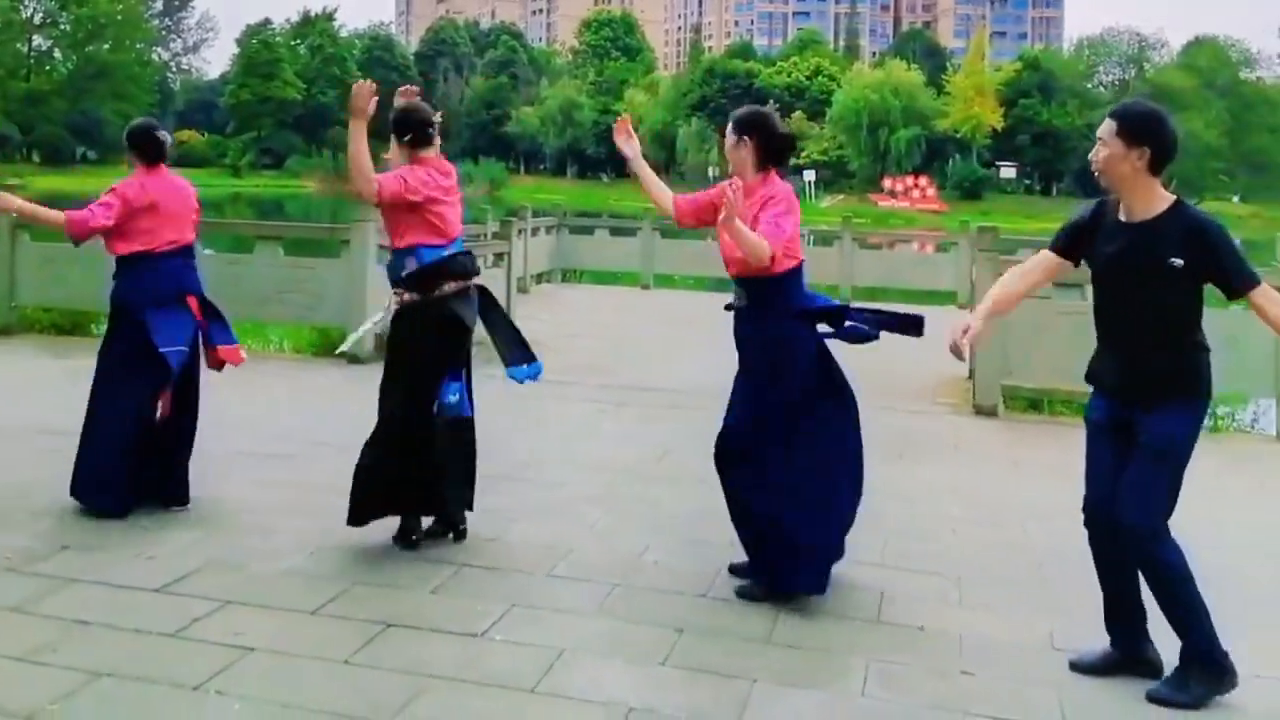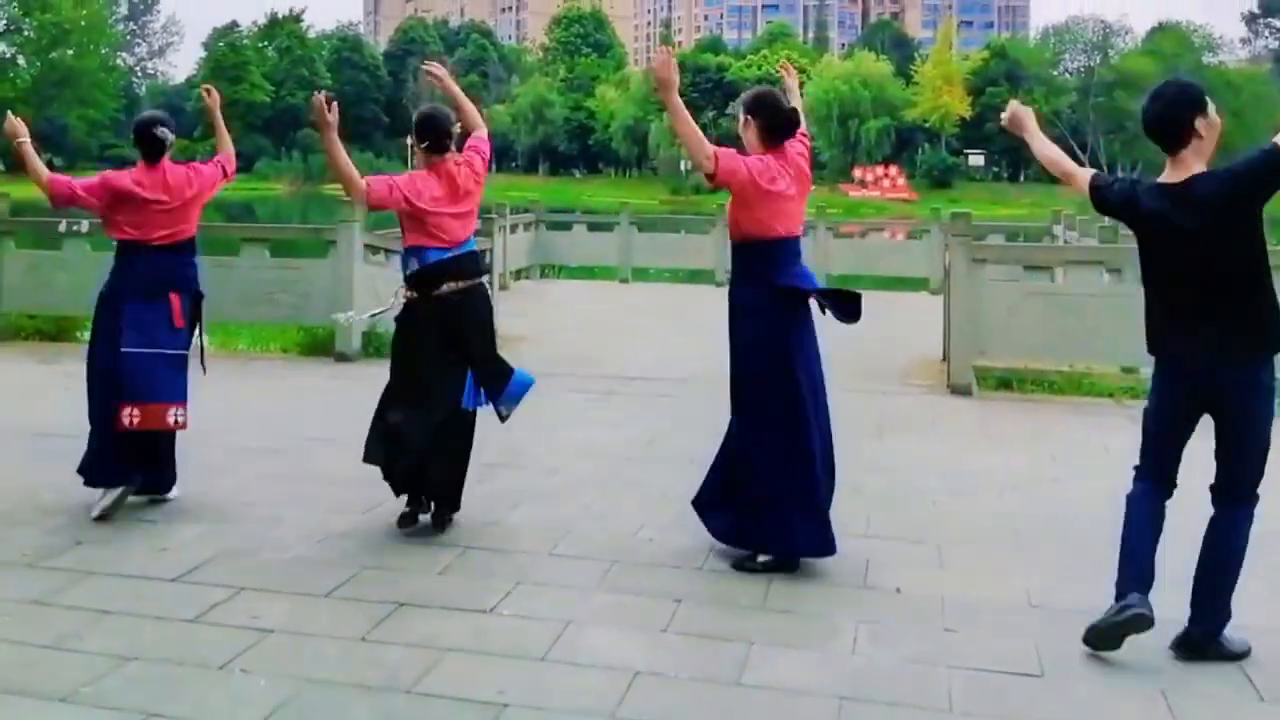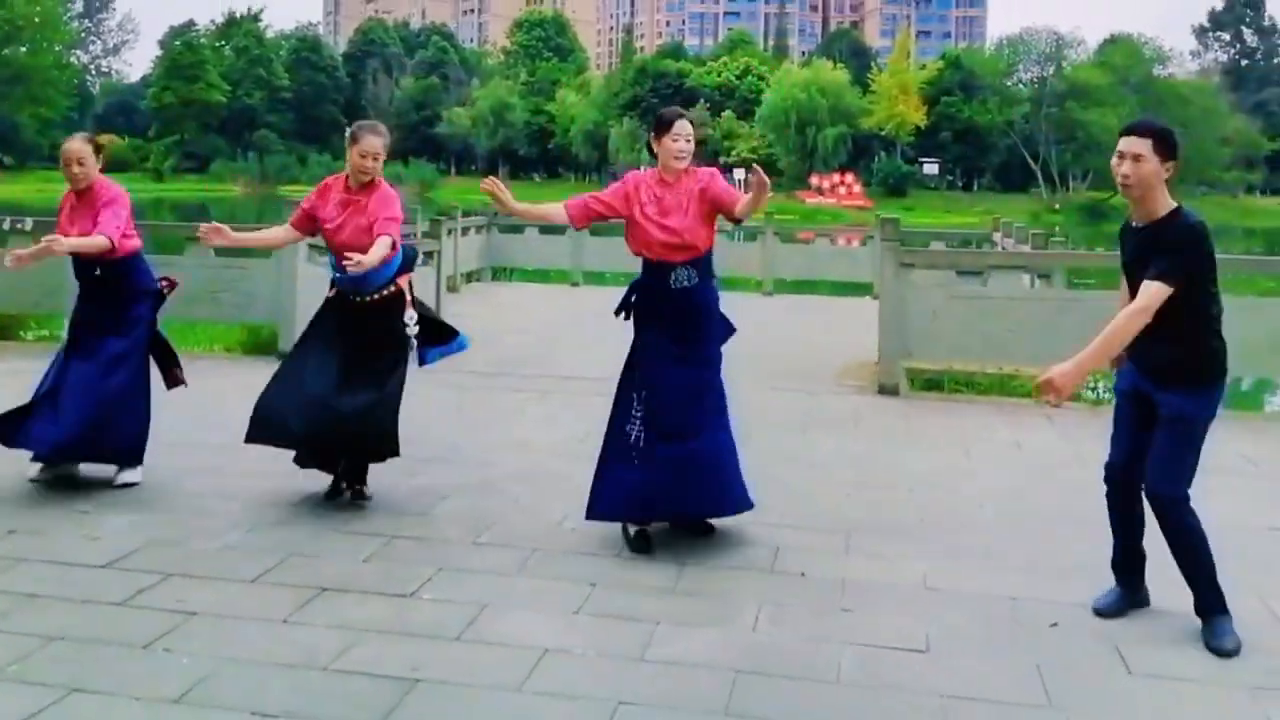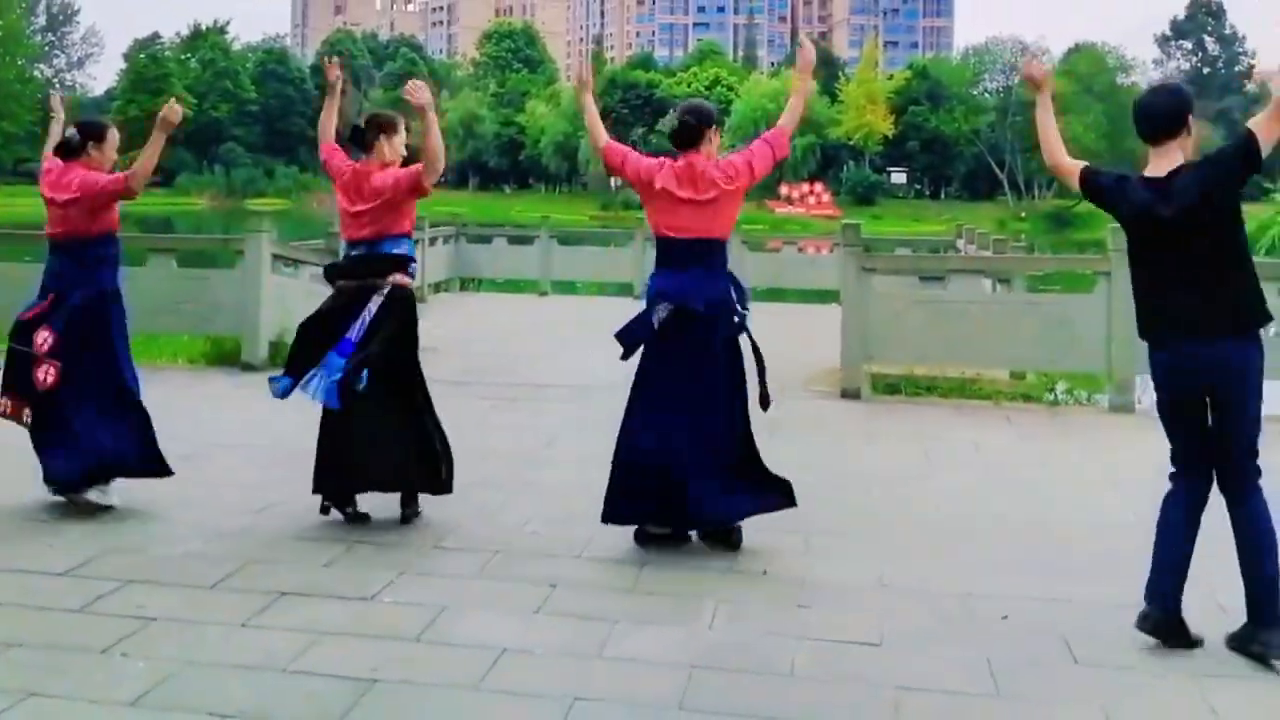
dt=1s
person 1, frame 1
left shoulder: (1196, 232)
right shoulder: (1096, 223)
right elbow: (1033, 272)
right wrist: (979, 317)
left hip: (1174, 401)
right hip: (1112, 393)
left knee: (1141, 524)
right knee: (1104, 514)
left ankle: (1208, 663)
right ankle: (1131, 644)
person 1, frame 2
left shoulder: (1138, 201)
left elbow: (1071, 173)
left wrist: (1029, 129)
left hip: (1176, 369)
left knee: (1151, 484)
left ankle: (1131, 597)
right ankle: (1203, 629)
person 1, frame 3
left shoulder: (1185, 235)
right shoulder: (1132, 228)
left elbow: (1141, 311)
left wrist: (1079, 368)
right wrist: (1111, 356)
left hip: (1191, 381)
right hip: (1140, 370)
left knee: (1164, 489)
right knee: (1121, 475)
left ankle: (1214, 610)
right ankle: (1130, 583)
person 1, frame 4
left shoulder: (1125, 194)
right shoulder: (1215, 176)
left elbow: (1057, 159)
left wrist: (1041, 94)
left hip: (1168, 356)
left knee: (1188, 478)
left ankle: (1162, 606)
person 2, frame 1
left shoulder: (779, 198)
right shoulder: (741, 190)
left elbow: (764, 255)
right elbow: (680, 207)
left wrist: (732, 222)
right wrist: (635, 159)
left hip: (776, 329)
right hip: (773, 326)
left knee: (762, 447)
right knee: (769, 445)
left ankle: (786, 571)
right ankle: (788, 561)
person 2, frame 2
left shoulder: (752, 171)
right shoulder: (796, 159)
left elbow: (705, 156)
right elbow: (799, 126)
left wrist: (671, 93)
right wrist: (793, 88)
left hip: (763, 303)
right hip: (782, 301)
left knee: (772, 418)
right knee: (769, 412)
left ankle: (783, 541)
right ankle: (781, 528)
person 2, frame 3
left shoulder: (707, 183)
right shoulder: (633, 187)
left elbow: (740, 209)
right elbow: (573, 212)
left wrist: (758, 194)
right wrist: (516, 207)
left hip: (699, 308)
right hip: (656, 309)
left knee: (698, 406)
right knee: (646, 407)
left ankle: (680, 506)
right ankle: (635, 513)
person 2, frame 4
left shoulder: (655, 173)
right shoulder: (730, 175)
left elbow: (601, 145)
right elbow: (780, 134)
left wrist: (585, 93)
right wrist: (803, 79)
left hip: (667, 298)
right hip: (714, 299)
left knee: (658, 405)
right knee: (717, 403)
left ankle: (660, 518)
right ankle: (721, 518)
person 3, frame 1
left shoulder: (411, 178)
right shoulder: (441, 170)
left elbow: (367, 188)
left wrist: (359, 121)
right wrist: (407, 113)
left hip: (426, 306)
right hip: (455, 297)
left knee: (402, 412)
right knee: (447, 407)
left ankle: (413, 516)
right ankle: (449, 513)
person 3, frame 2
left shoulder: (411, 186)
right shoulder: (469, 170)
left elbow: (360, 192)
right elbow: (479, 127)
left wrist: (330, 134)
right wrist: (449, 85)
left hip: (430, 302)
right hip: (469, 297)
left knee: (416, 396)
right knee: (454, 396)
left ankle: (419, 496)
right ankle: (441, 500)
person 3, frame 3
left shoulder: (385, 197)
right shoulder: (327, 190)
left elbow: (386, 242)
right elbow: (290, 232)
left wrist: (368, 260)
right wrist: (235, 239)
left hip: (385, 302)
right hip: (343, 299)
left knee: (371, 387)
right knee: (319, 379)
left ankle: (355, 473)
right ankle: (340, 468)
person 3, frame 4
left shoulder: (346, 174)
right shoulder: (396, 182)
left elbow: (325, 141)
right elbow: (435, 165)
left wrist: (333, 91)
right wrist: (427, 110)
left hip: (353, 294)
right hip: (388, 296)
left knee: (351, 391)
right knee: (401, 394)
left ankle: (337, 492)
right ankle: (409, 493)
person 4, frame 1
left shoulder: (129, 191)
right shoulder: (183, 190)
left elbow: (82, 224)
left hip: (140, 296)
right hip: (182, 295)
left knee: (123, 391)
right knee: (175, 392)
left ankle: (109, 492)
right ankle: (166, 490)
person 4, frame 2
left shoulder: (118, 185)
right shoulder: (192, 179)
left elbow: (54, 186)
right elbow: (228, 162)
right wrist: (216, 114)
left hip: (131, 287)
right hip: (177, 289)
left knee: (117, 378)
right knee: (160, 383)
left ankle: (116, 473)
right ankle: (154, 478)
person 4, frame 3
left shoulder: (112, 197)
right shoulder: (68, 200)
left elbow: (107, 241)
left wrist: (67, 245)
right wrist: (32, 253)
left hip: (129, 294)
right hip: (93, 295)
left knee: (121, 376)
right knee: (72, 369)
left ankle: (129, 459)
right ankle: (61, 452)
person 4, frame 4
left shoulder: (55, 175)
right shoulder: (91, 184)
left elbow: (50, 154)
right elbow: (132, 184)
left wrist: (57, 119)
right wrist: (161, 131)
left hip: (65, 286)
right hip: (91, 291)
left knee: (65, 381)
right knee: (98, 381)
left ankle: (69, 472)
right ankle: (89, 474)
